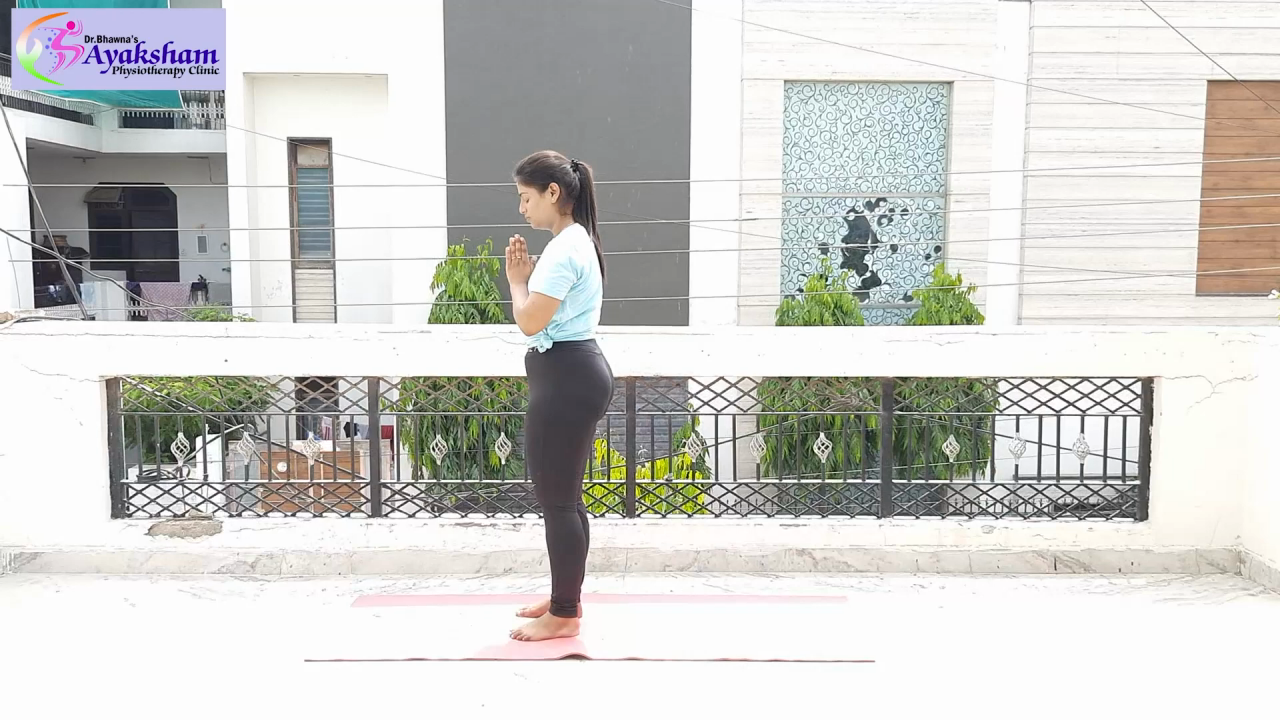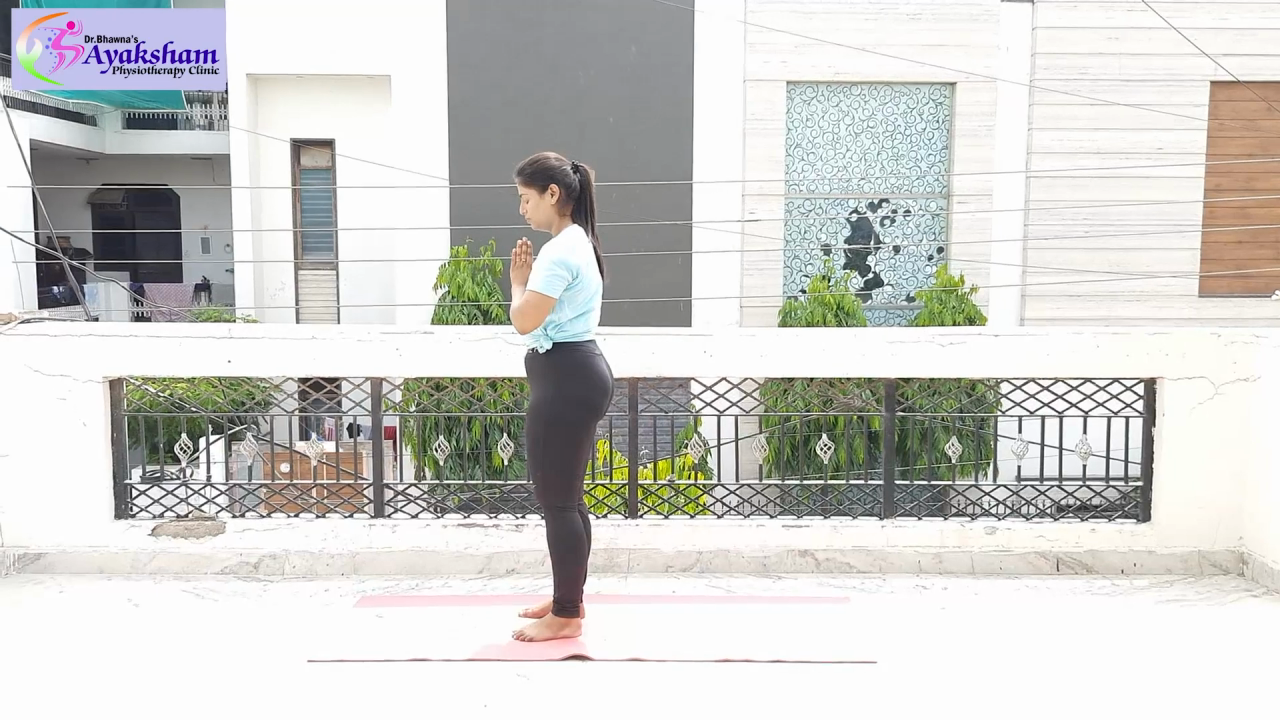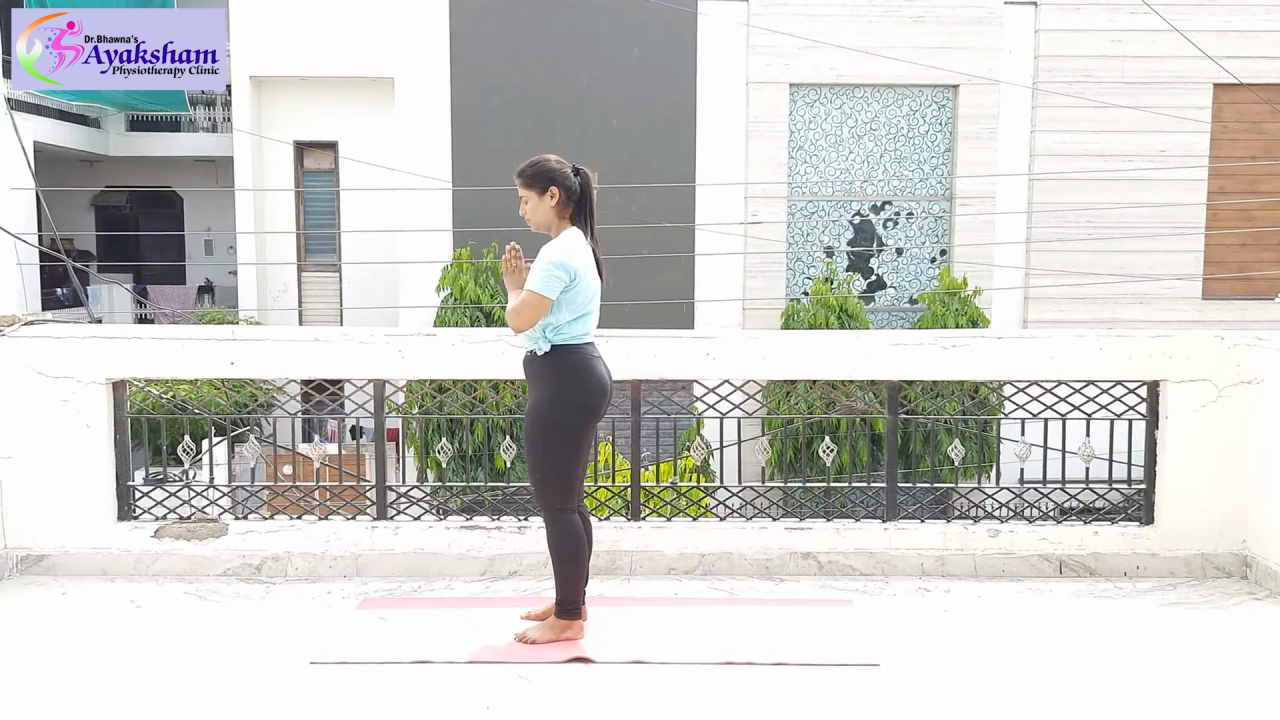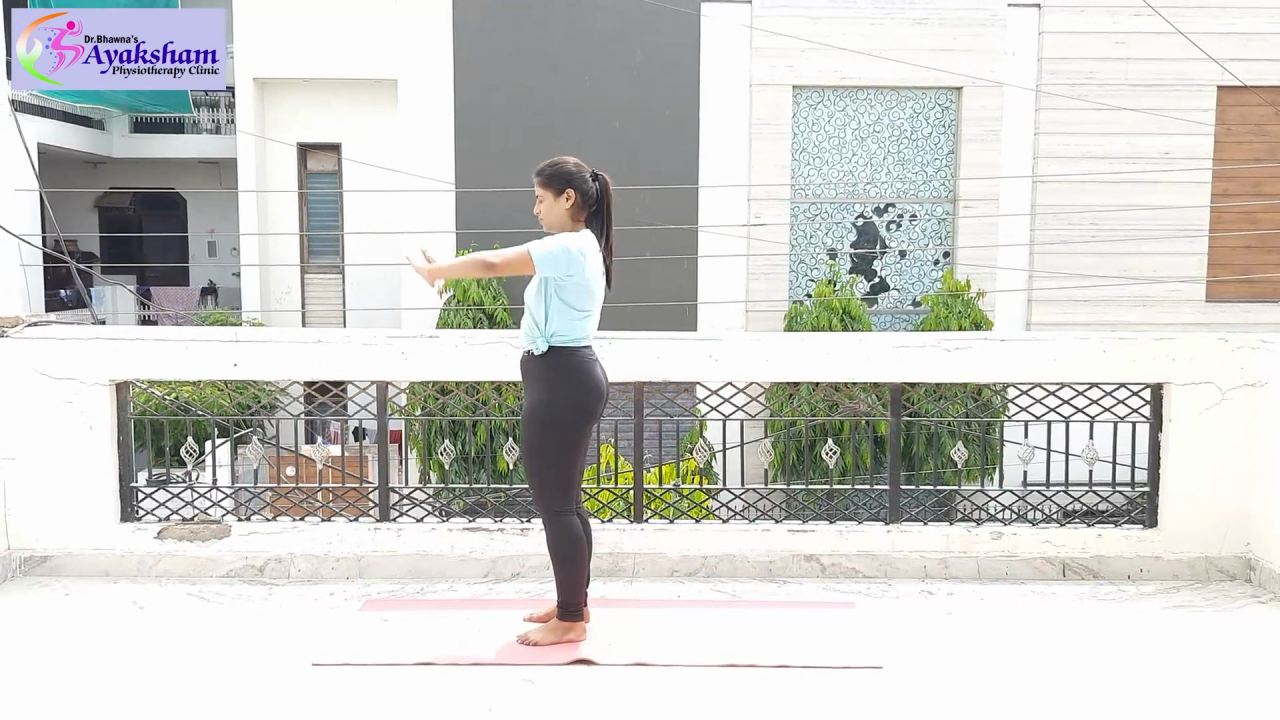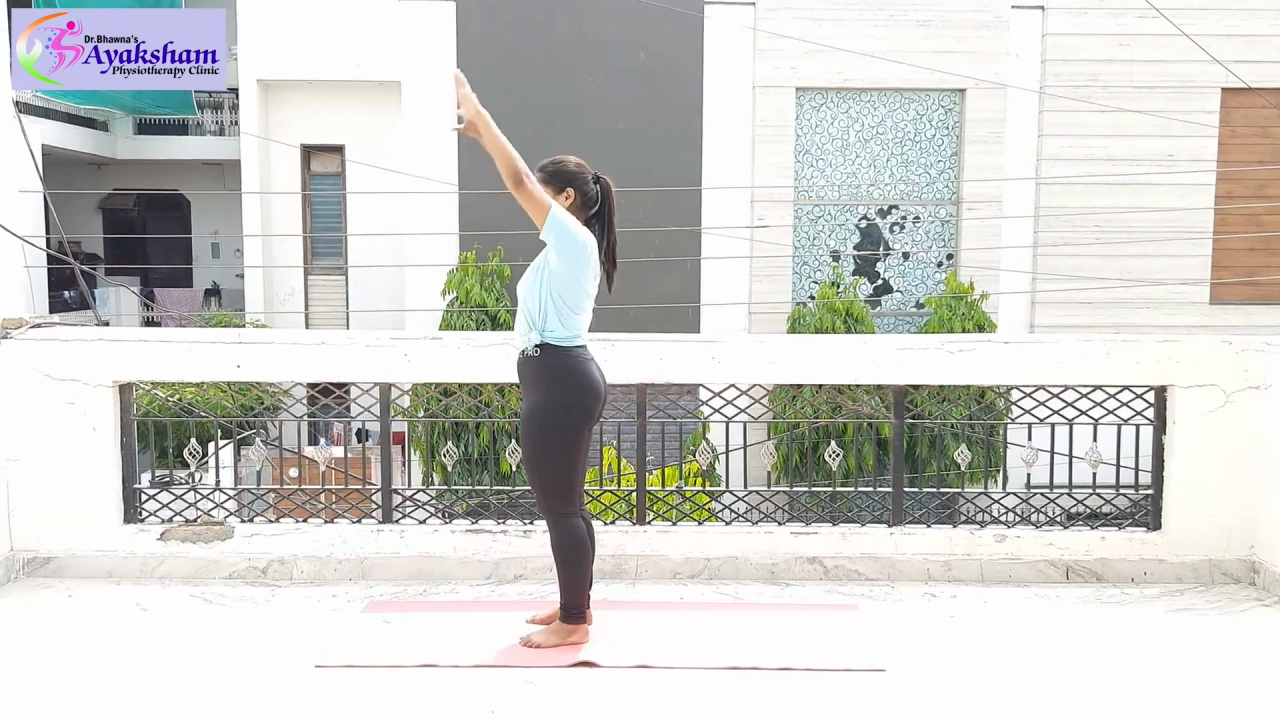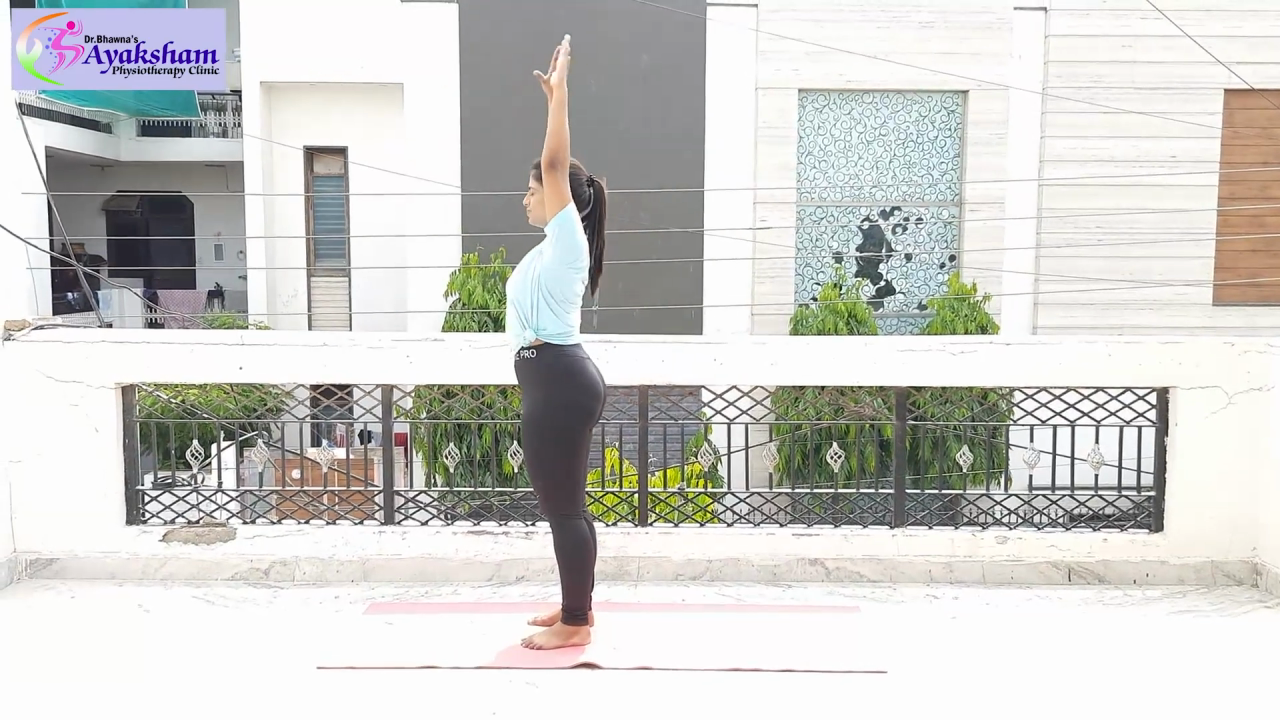
dt=0.3s
person 1, frame 1
left shoulder: (563, 250)
right shoulder: (575, 242)
left elbow: (529, 322)
left wrist: (516, 282)
right wrist: (528, 277)
left hip: (566, 378)
right hip: (575, 374)
left knee: (555, 499)
right knee: (565, 496)
left ankle: (564, 615)
right ankle: (566, 599)
person 1, frame 2
left shoulder: (559, 251)
right shoulder: (575, 243)
left elbow: (524, 321)
left wrist: (517, 282)
right wrist: (529, 278)
left hip: (564, 379)
right hip: (577, 374)
left knee: (555, 500)
right knee: (566, 497)
left ankle: (565, 615)
right ankle: (569, 599)
person 1, frame 3
left shoulder: (559, 253)
right shoulder: (574, 246)
left elbow: (520, 319)
left wrist: (512, 286)
right wrist: (521, 282)
left hip: (564, 380)
right hip: (576, 376)
left knee: (555, 501)
right knee: (566, 498)
left ankle: (568, 617)
right ankle: (571, 601)
person 1, frame 4
left shoulder: (568, 247)
right shoulder: (581, 247)
left elbow: (492, 263)
right elbow: (506, 266)
left wrist: (439, 269)
right wrist: (450, 269)
left hip: (561, 381)
right hip: (570, 378)
left knee: (555, 503)
right knee: (564, 501)
left ankle: (569, 620)
right ankle: (573, 604)
person 1, frame 5
left shoulder: (573, 239)
right shoulder: (565, 246)
left elbow: (519, 181)
right elbow: (526, 185)
left wrist: (479, 121)
right wrist: (482, 127)
left hip: (560, 383)
right hip: (563, 381)
left knee: (559, 505)
right knee: (565, 502)
left ankle: (574, 623)
right ankle: (575, 605)
person 1, frame 6
left shoulder: (568, 239)
right shoulder: (557, 246)
left elbow: (556, 166)
right elbow: (555, 169)
left wrist: (558, 90)
right wrist: (553, 92)
left hip: (558, 383)
right hip: (557, 382)
left knee: (562, 507)
right knee: (565, 504)
left ankle: (575, 624)
right ankle: (576, 607)
